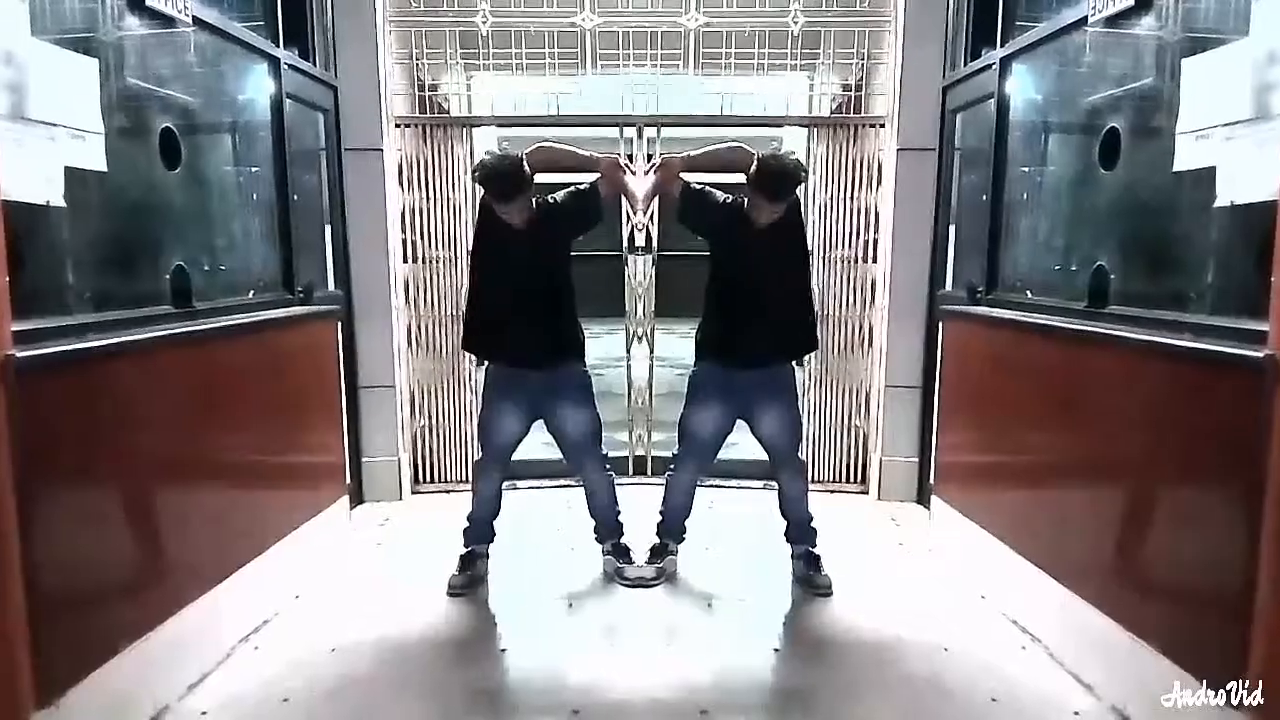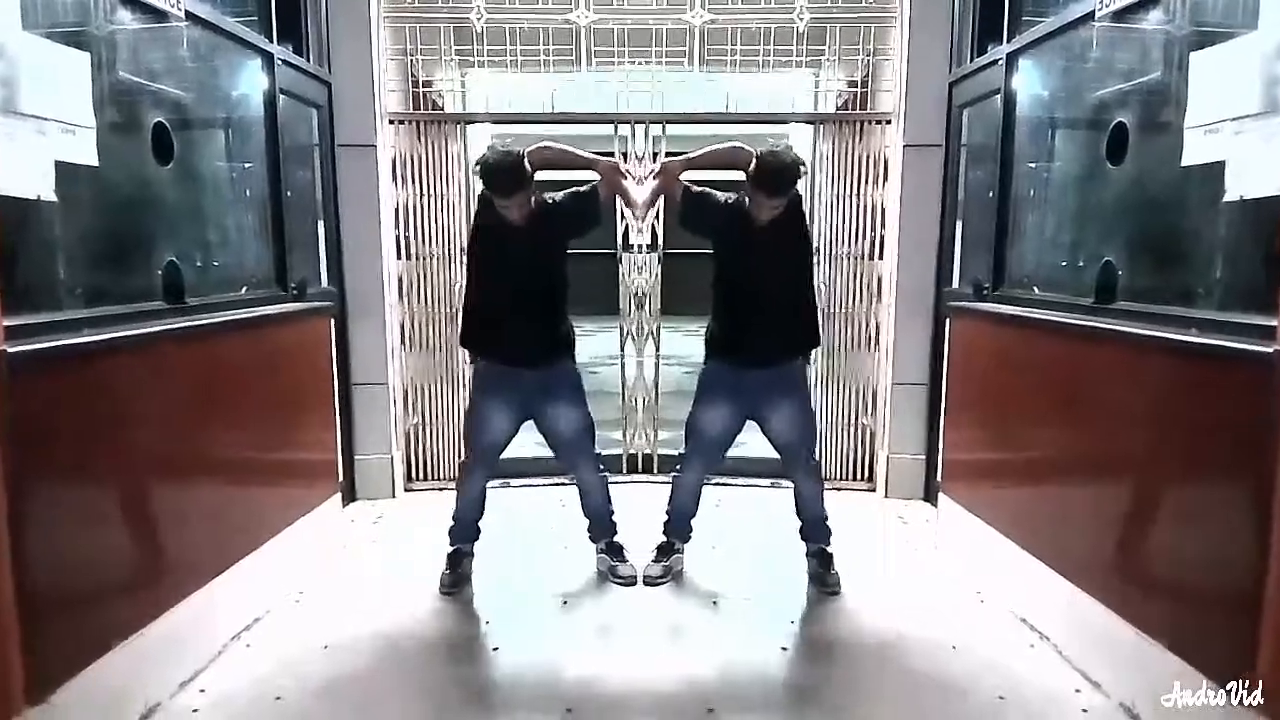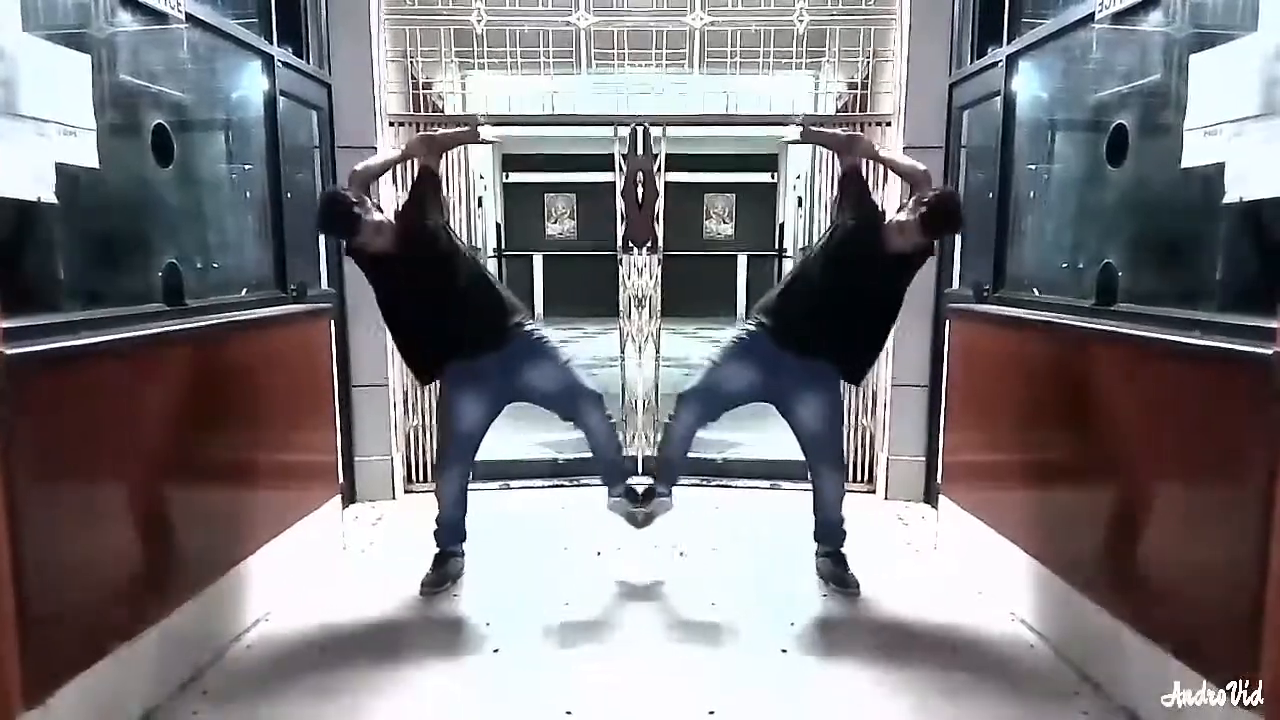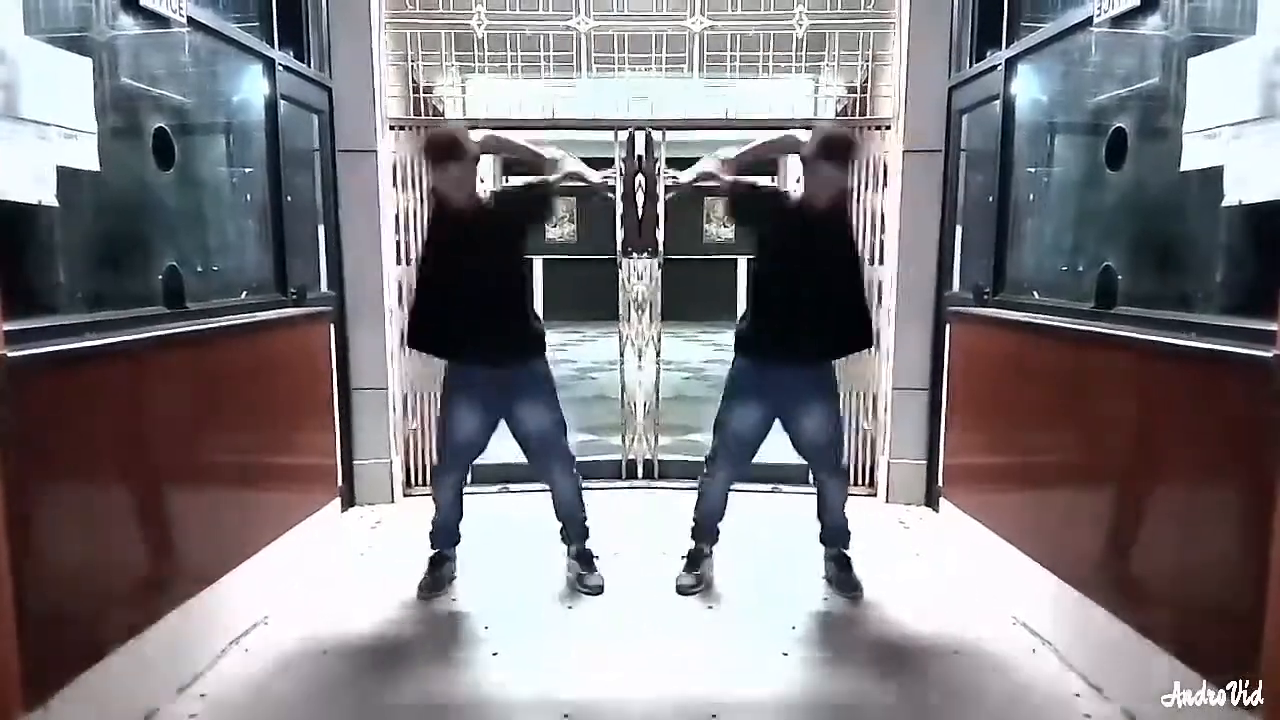
dt=0.7s
person 1, frame 1
left shoulder: (557, 213)
right shoulder: (488, 215)
left elbow: (611, 183)
right elbow: (535, 154)
left wrist: (604, 165)
right wrist: (594, 160)
left hip: (564, 370)
right hip: (507, 372)
left knee: (592, 464)
right knee: (490, 466)
left ankle: (613, 545)
right ankle: (475, 552)
person 1, frame 2
left shoulder: (554, 215)
right shoulder: (486, 214)
left elbow: (610, 187)
right elbow: (538, 153)
left wrist: (611, 175)
right wrist: (600, 166)
left hip: (554, 369)
right hip: (498, 371)
left knee: (585, 464)
right knee: (476, 465)
left ankle: (606, 545)
right ankle: (460, 552)
person 1, frame 3
left shoulder: (418, 218)
right shoulder: (368, 257)
left hip: (517, 342)
right hip: (465, 367)
left knee: (588, 407)
right knee: (452, 464)
left ankle: (619, 489)
right ankle: (449, 552)
person 1, frame 4
left shoulder: (508, 209)
right shoulder: (440, 210)
left elbow: (560, 173)
right elbow: (488, 143)
left wrist: (582, 173)
left hip: (523, 366)
right hip: (467, 370)
left knee: (557, 463)
right knee: (450, 468)
left ankle: (578, 550)
right ankle: (444, 555)
person 2, frame 1
left shoulder: (791, 213)
right shoulder: (722, 213)
left elbow: (746, 156)
right elbow: (668, 178)
left wrist: (684, 160)
right wrist: (671, 167)
left hip: (772, 372)
right hip: (715, 370)
left knee: (789, 467)
right knee: (687, 465)
left ankle: (804, 552)
right ankle: (666, 545)
person 2, frame 2
left shoulder: (793, 211)
right shoulder: (725, 214)
left elbow: (743, 155)
right elbow: (669, 183)
left wrist: (679, 166)
right wrist: (646, 199)
left hip: (782, 371)
right hip: (724, 369)
left knee: (803, 465)
right knee: (695, 464)
left ankle: (818, 551)
right ankle: (673, 545)
person 2, frame 3
left shoulder: (912, 257)
right shoulder: (861, 217)
left hip: (816, 368)
right hip: (764, 342)
left knee: (828, 464)
right knee: (691, 407)
left ankle: (830, 552)
right ankle: (660, 489)
person 2, frame 4
left shoulder: (838, 211)
right shoulder: (773, 208)
left elbow: (791, 144)
right elbow: (719, 173)
left wrist: (732, 166)
right wrist: (701, 172)
left hip: (811, 370)
right hip: (756, 365)
left knee: (829, 469)
right knee: (723, 463)
left ankle: (836, 555)
right ankle: (702, 550)
